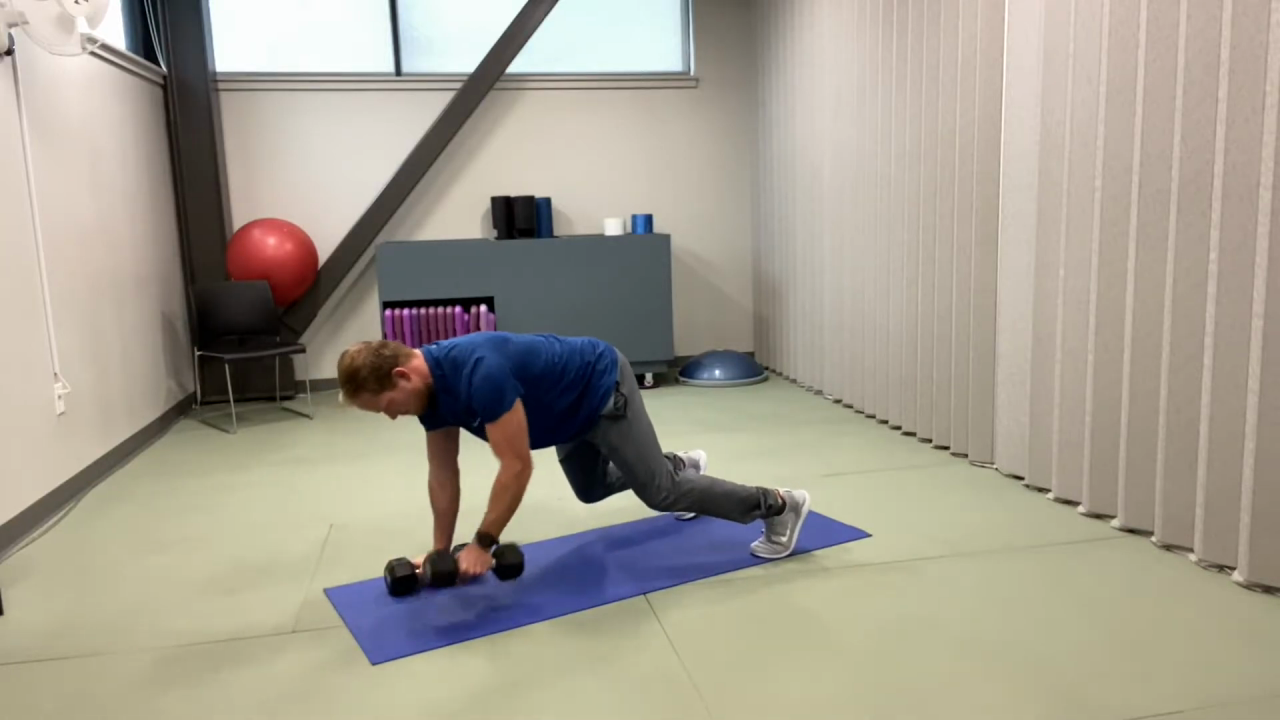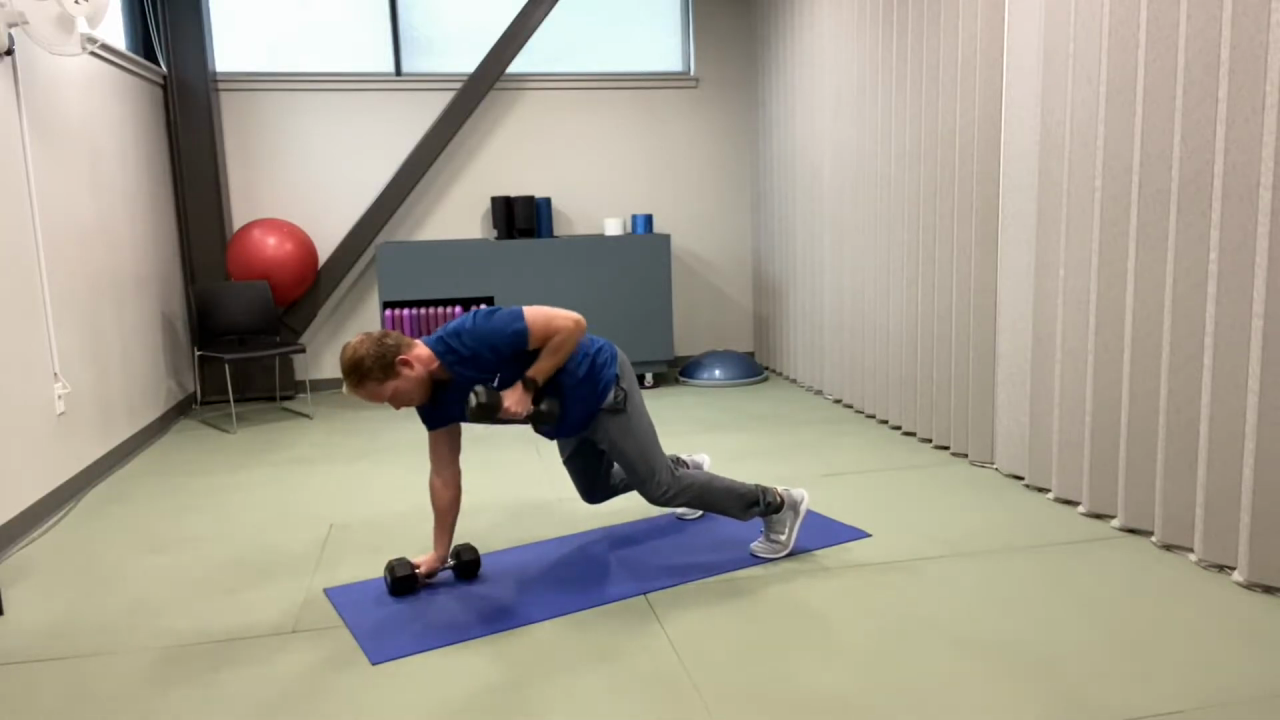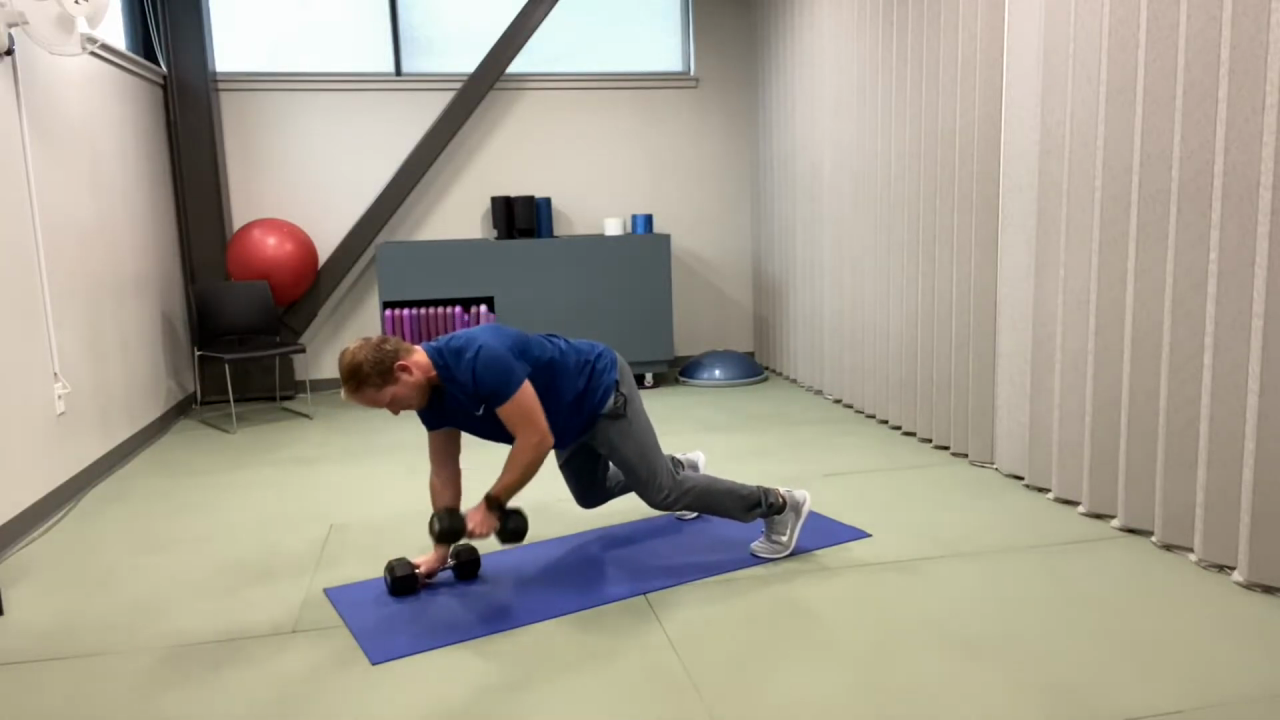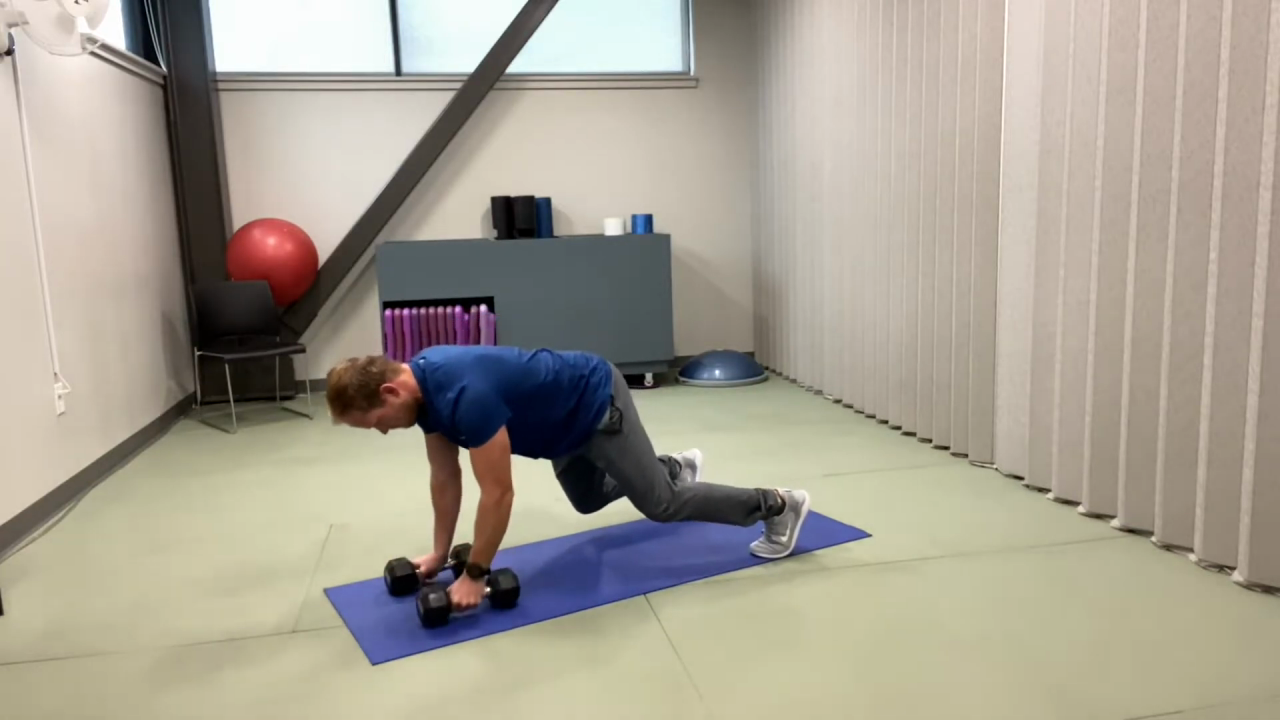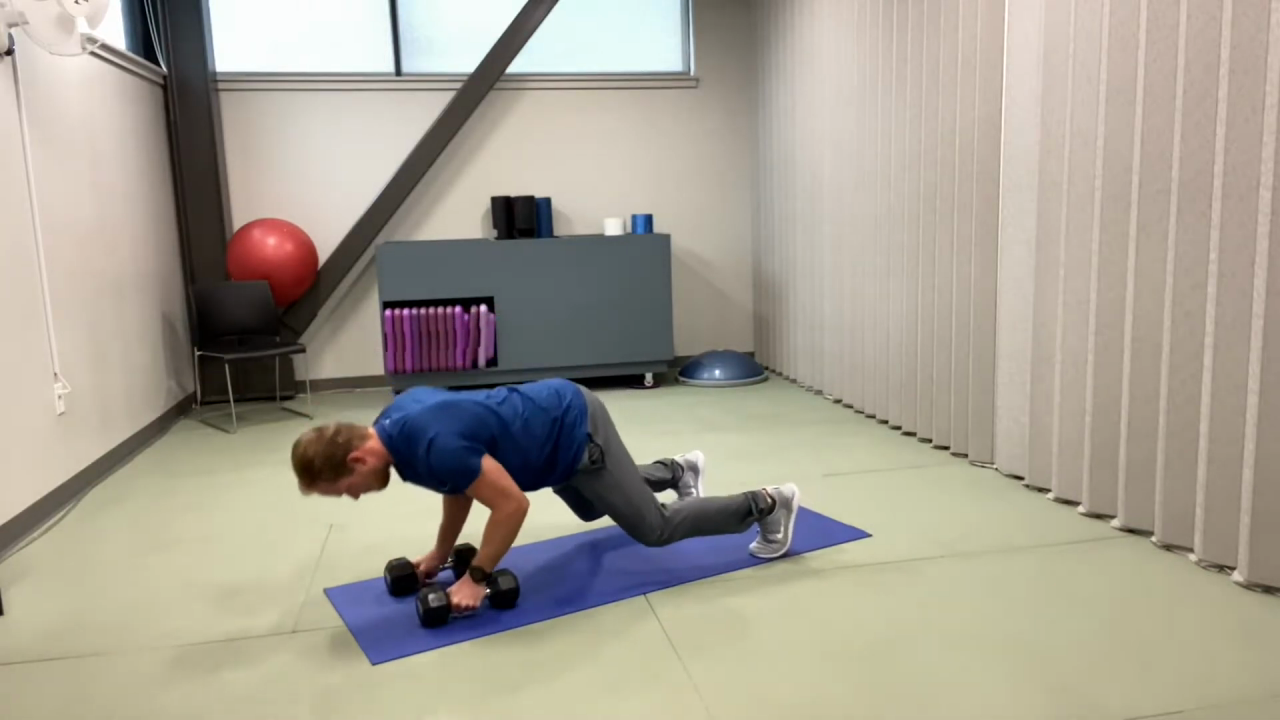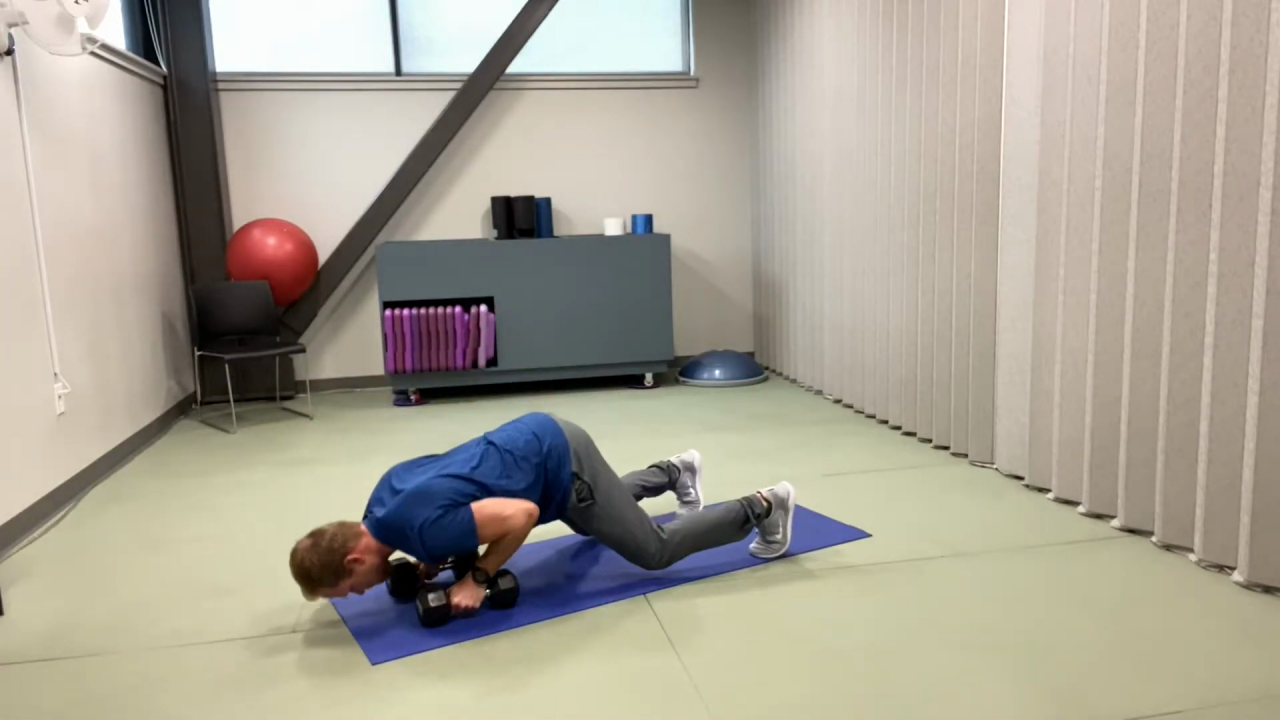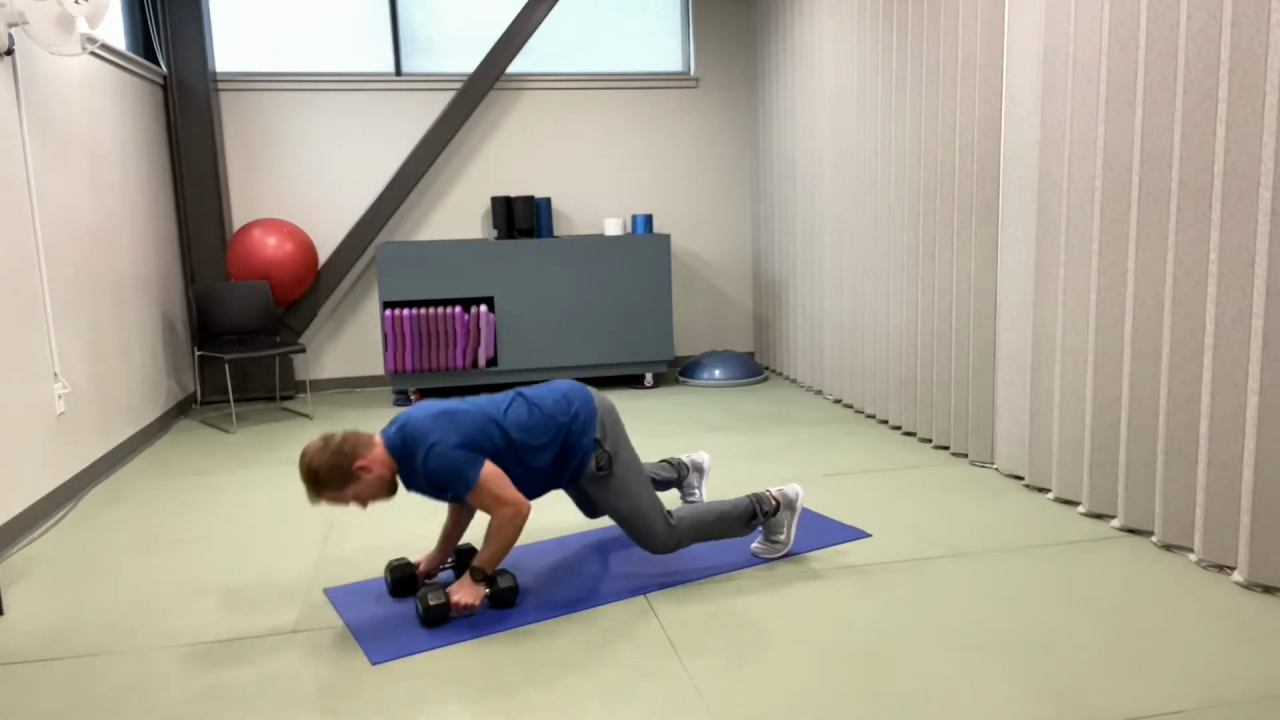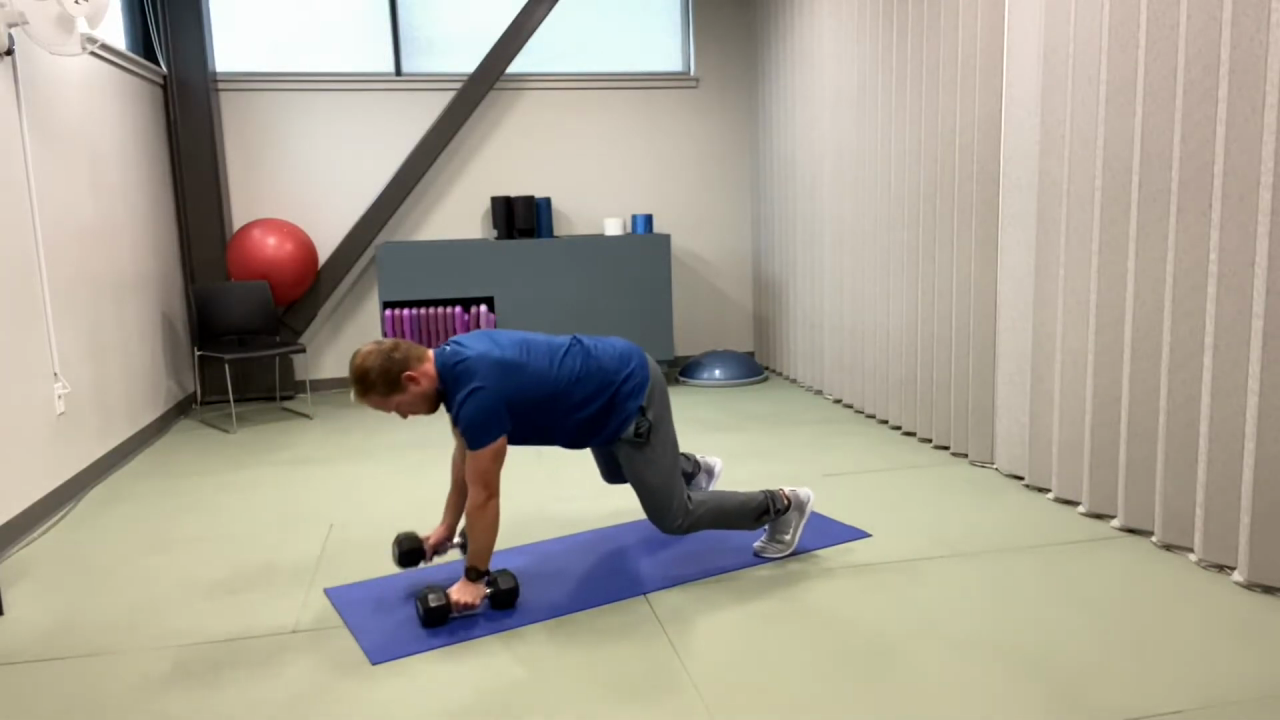
dt=0.4s
person 1, frame 1
left shoulder: (478, 371)
right shoulder: (433, 383)
left elbow: (516, 468)
right elbow: (443, 472)
left wrist: (483, 545)
right wrist: (440, 549)
left hip: (601, 385)
right hip: (574, 404)
left knee: (660, 491)
right knee: (592, 489)
left ankle: (777, 505)
right ankle: (681, 463)
person 1, frame 2
left shoulder: (478, 333)
right shoulder: (433, 390)
left elbow: (572, 324)
right elbow: (445, 473)
left wrist: (526, 386)
right wrist: (439, 553)
left hip: (600, 383)
right hip: (566, 412)
left knee: (657, 486)
right knee: (597, 491)
left ankle: (776, 503)
right ankle: (685, 467)
person 1, frame 3
left shoulder: (481, 356)
right shoulder: (432, 390)
left elbow: (537, 440)
right elbow: (445, 474)
left wrist: (491, 507)
right wrist: (440, 551)
left hip: (600, 389)
right hip: (572, 414)
left knee: (660, 491)
right knee: (593, 494)
left ankle: (778, 504)
right ankle: (681, 464)
person 1, frame 4
left shoulder: (466, 393)
right shoulder: (422, 385)
left elbow: (497, 493)
right elbow: (444, 475)
left wrist: (474, 575)
right wrist: (439, 553)
left hip: (595, 401)
right hip: (566, 415)
left knee: (659, 503)
right knee: (589, 499)
left ankle: (777, 505)
right ankle: (676, 465)
person 1, frame 5
left shoulder: (432, 445)
right shoulder: (395, 426)
left elbow: (511, 506)
right elbow: (458, 482)
left wrist: (476, 579)
right wrist: (439, 554)
left hip: (576, 430)
right hip: (555, 420)
left knee: (654, 527)
right knee: (593, 509)
left ankle: (767, 504)
right ankle: (677, 470)
person 1, frame 6
left shoulder: (421, 527)
right shoulder: (387, 500)
left elbow: (522, 515)
left wrist: (478, 579)
right wrist: (435, 562)
left hip: (561, 463)
right hip: (542, 438)
left knee: (654, 549)
right knee: (595, 519)
left ankle: (763, 506)
right ankle: (676, 471)
person 1, frame 7
left shoulder: (433, 453)
right shoulder: (401, 437)
left elbow: (514, 507)
right elbow: (470, 485)
left wrist: (477, 578)
right wrist: (440, 555)
left hip: (584, 430)
right hip: (565, 411)
left knee: (660, 534)
right knee: (599, 505)
left ankle: (771, 505)
right ankle: (682, 470)
person 1, frame 8
left shoulder: (477, 391)
right shoulder: (451, 361)
left elbow: (484, 495)
right elbow: (466, 453)
left wrist: (474, 577)
right wrist: (446, 528)
left hip: (630, 396)
right hip: (612, 379)
left knee: (673, 515)
right knee: (617, 473)
left ankle: (781, 505)
right ankle: (694, 468)
